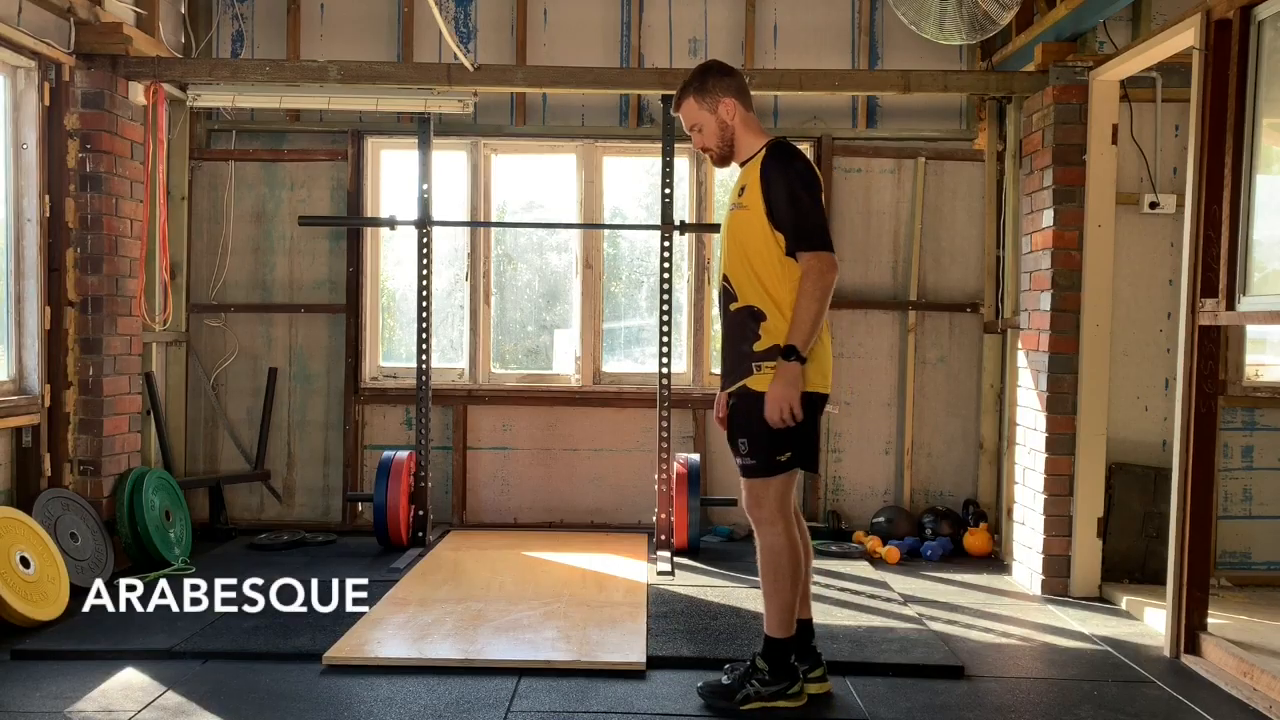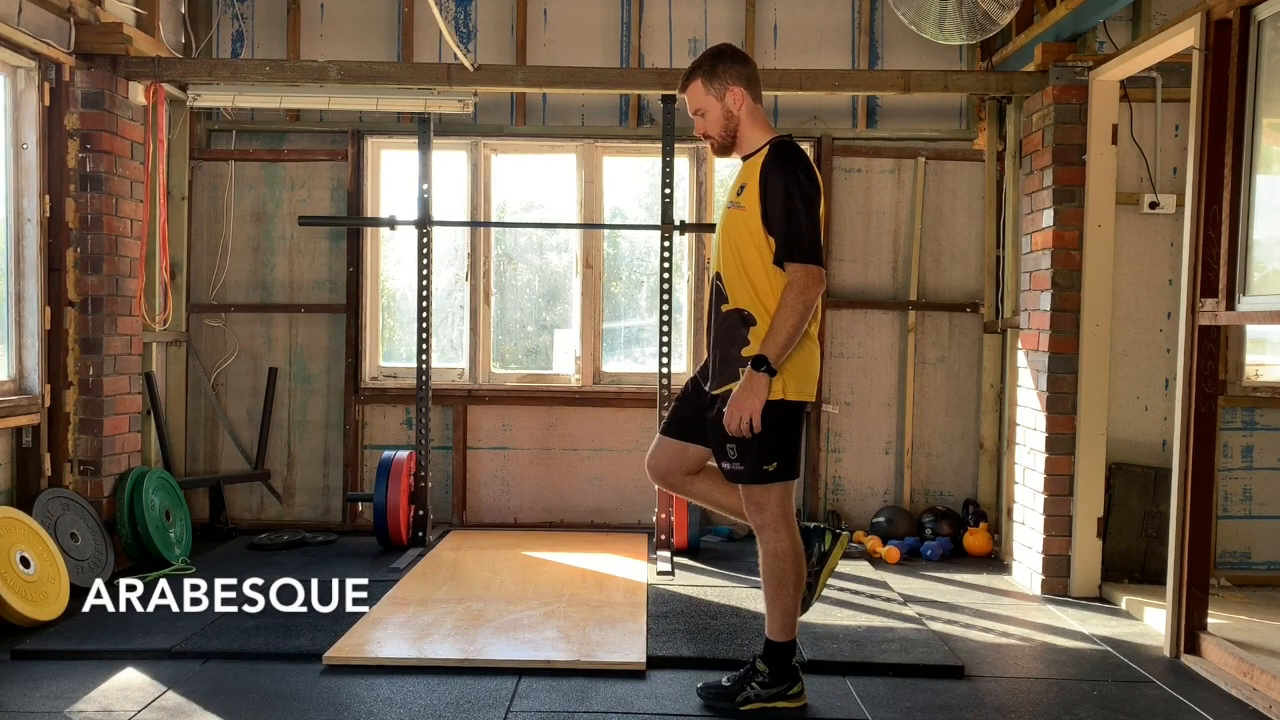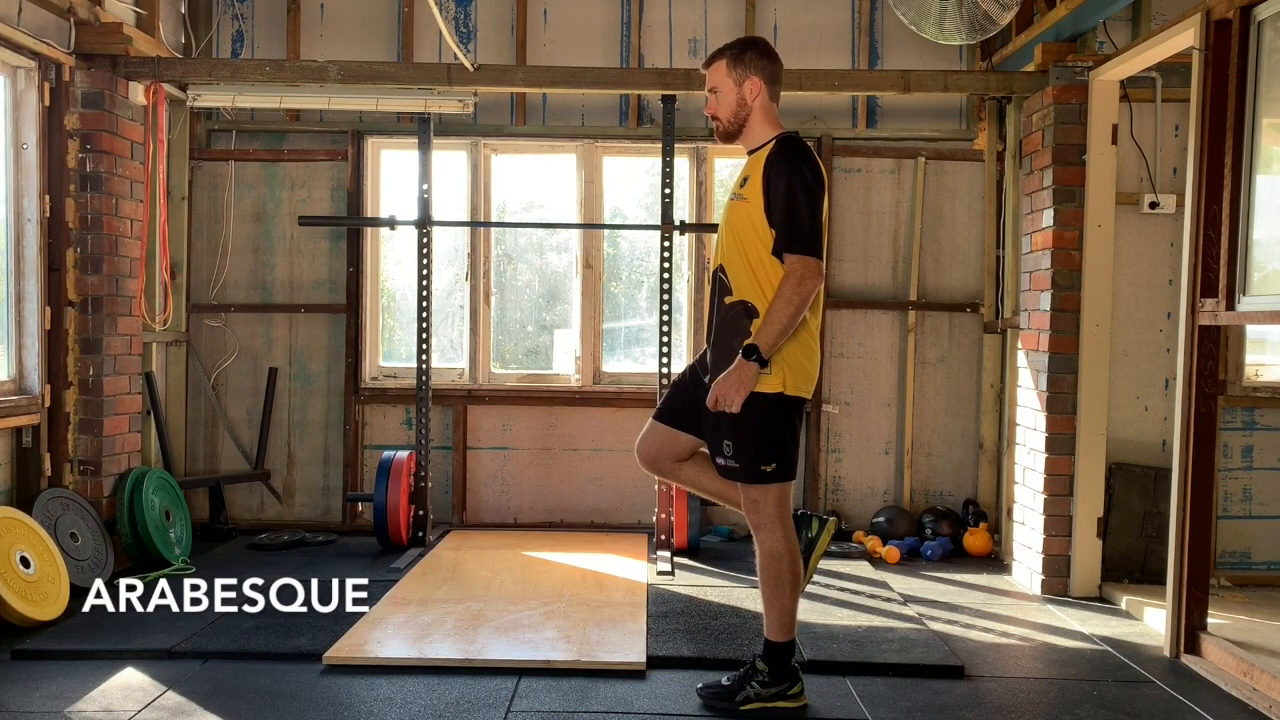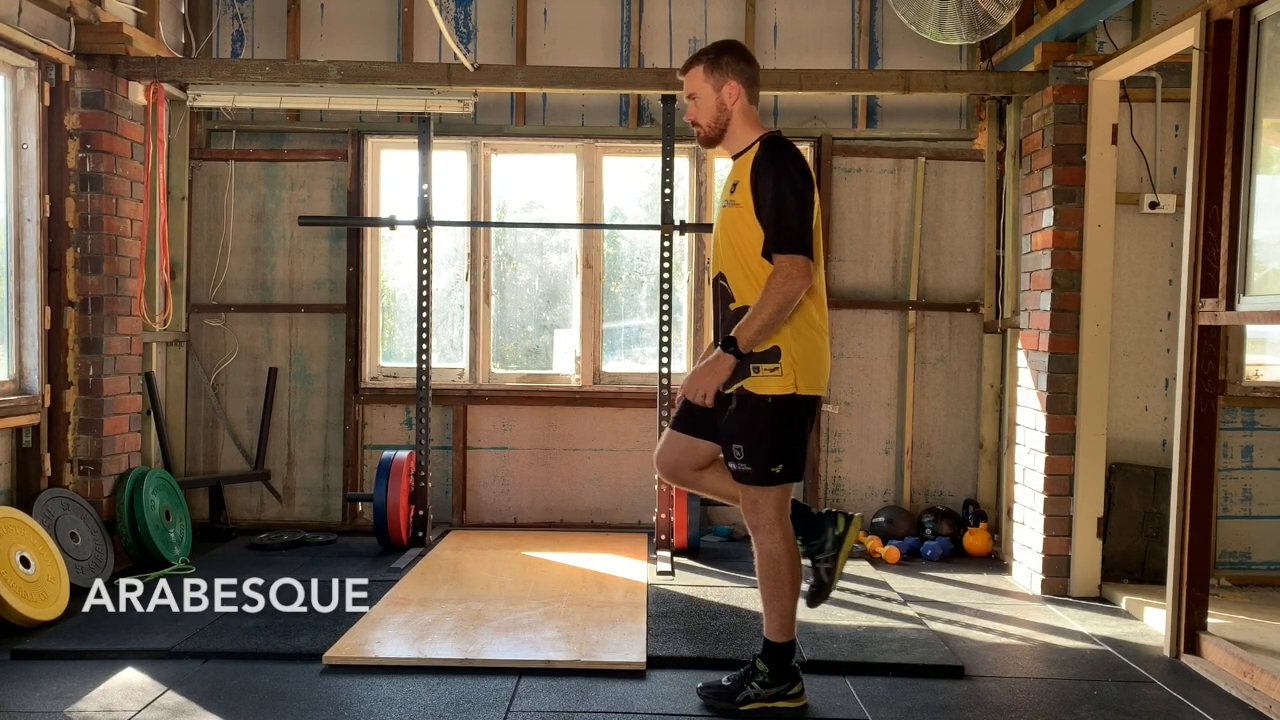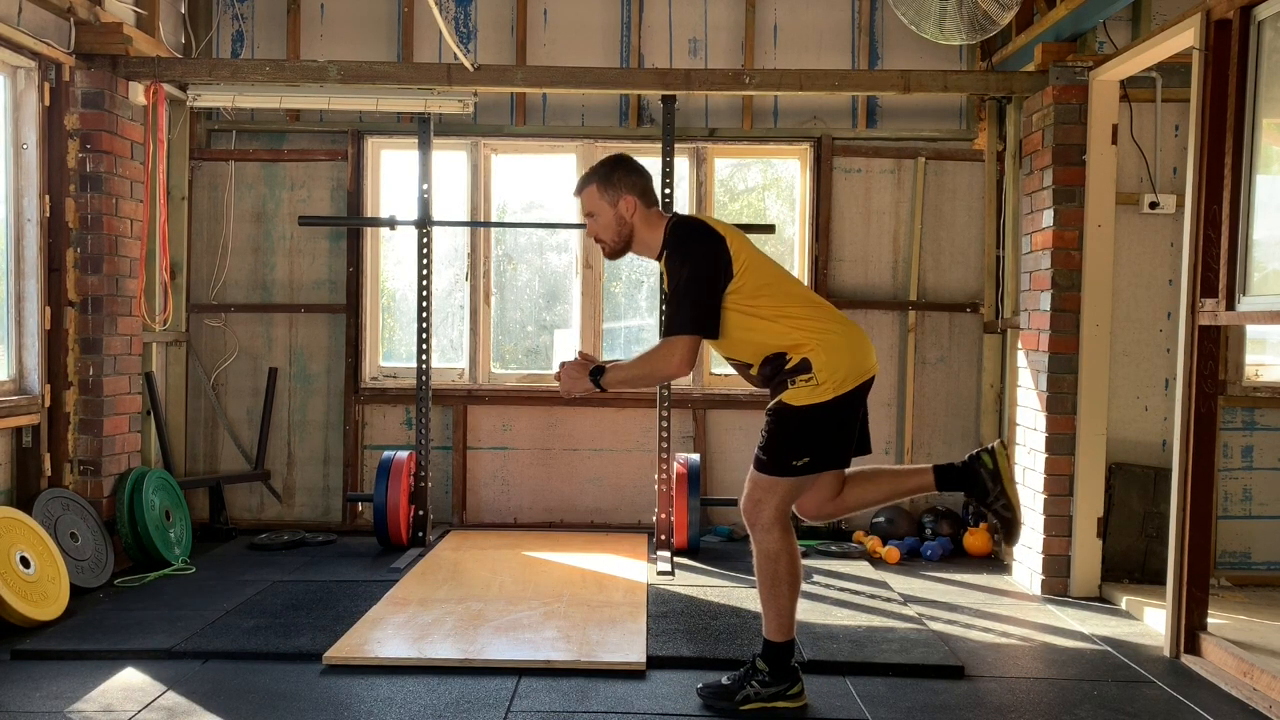
dt=1s
person 1, frame 1
left shoulder: (782, 165)
right shoulder: (751, 177)
left elbow: (820, 267)
left wrist: (788, 363)
right wrist: (733, 382)
left hip: (781, 375)
right hip: (755, 374)
left knee: (767, 509)
right knee: (774, 510)
left ankle: (779, 670)
right ankle: (801, 654)
person 1, frame 2
left shoulder: (783, 165)
right shoulder: (751, 171)
left elbow: (807, 279)
left wrist: (760, 372)
left hip: (765, 377)
right hip: (727, 368)
left knee: (767, 514)
right knee: (667, 466)
left ankle: (778, 674)
right ankle: (805, 544)
person 1, frame 3
left shoulder: (788, 159)
right shoulder: (756, 164)
left elbow: (804, 273)
left wrist: (750, 361)
left hip: (763, 370)
right hip: (727, 360)
left knee: (762, 515)
right knee: (656, 450)
left ankle: (777, 675)
right ankle: (794, 530)
person 1, frame 4
left shoulder: (777, 162)
right shoulder: (746, 165)
left elbow: (792, 274)
left wrist: (723, 354)
right wrist: (725, 356)
left hip: (776, 368)
right hip: (748, 363)
left knee: (761, 513)
right knee: (675, 461)
left ankle: (777, 675)
right ankle: (813, 528)
person 1, frame 5
left shoulder: (691, 247)
right shoulder: (683, 241)
left elbow: (675, 361)
right elbow: (675, 354)
left wrist: (595, 378)
right wrist: (601, 368)
left hip: (823, 368)
right hip: (829, 363)
left knee: (763, 511)
right knee: (817, 502)
left ankle: (776, 675)
right ankle: (969, 474)
